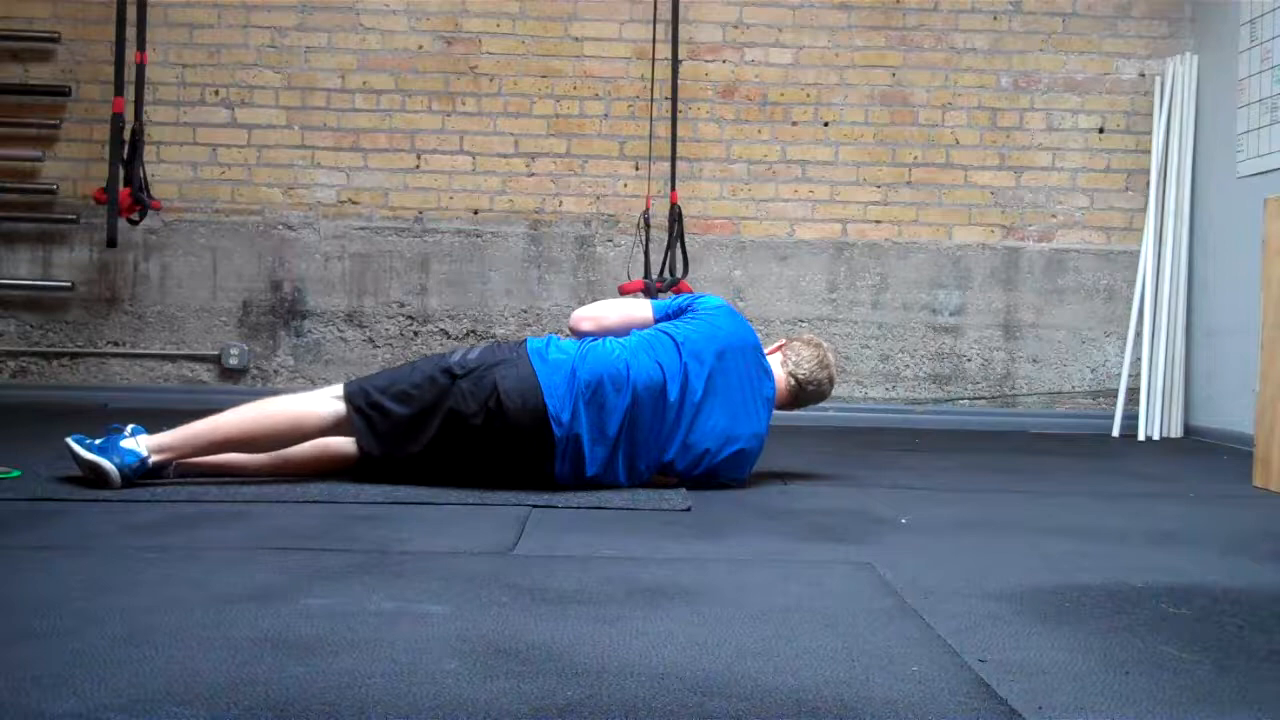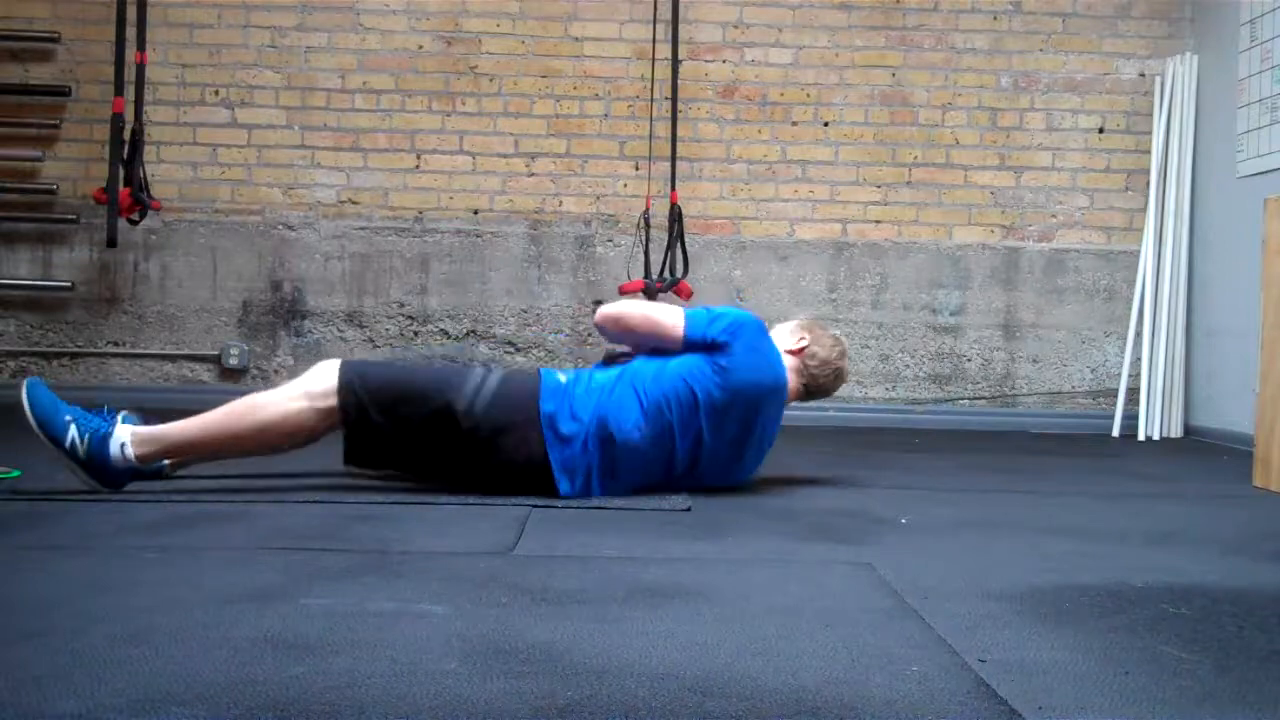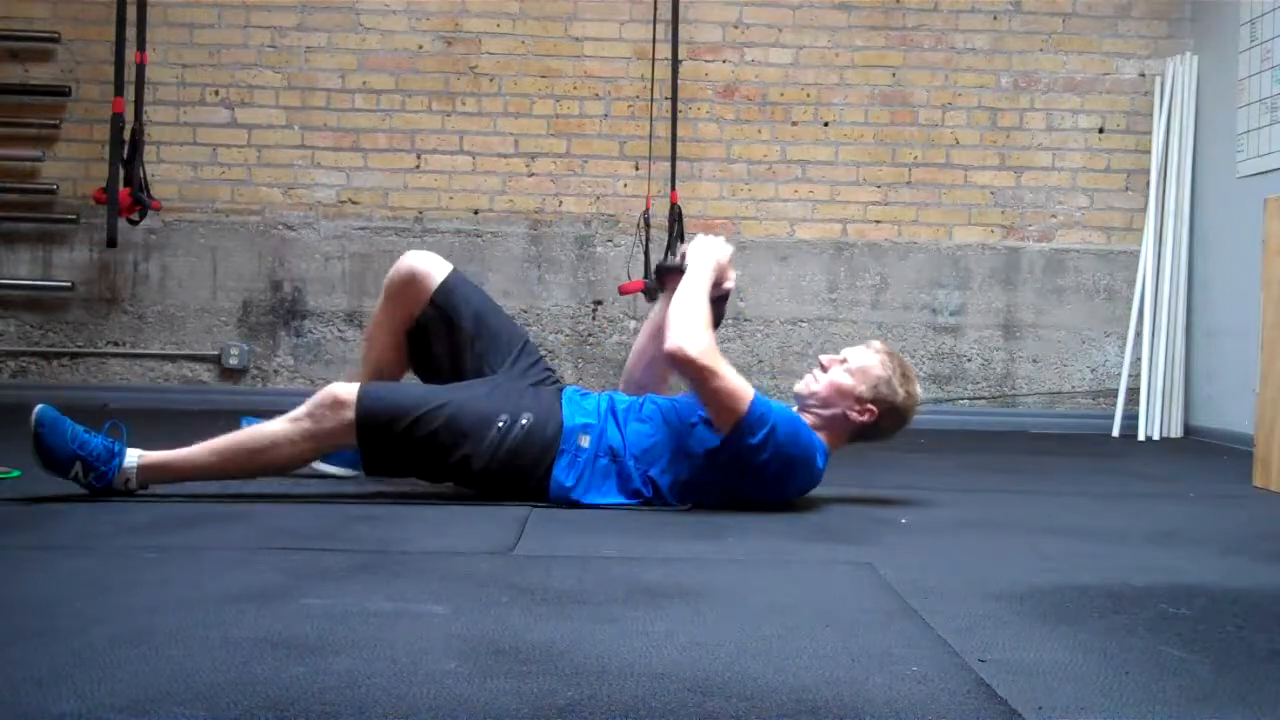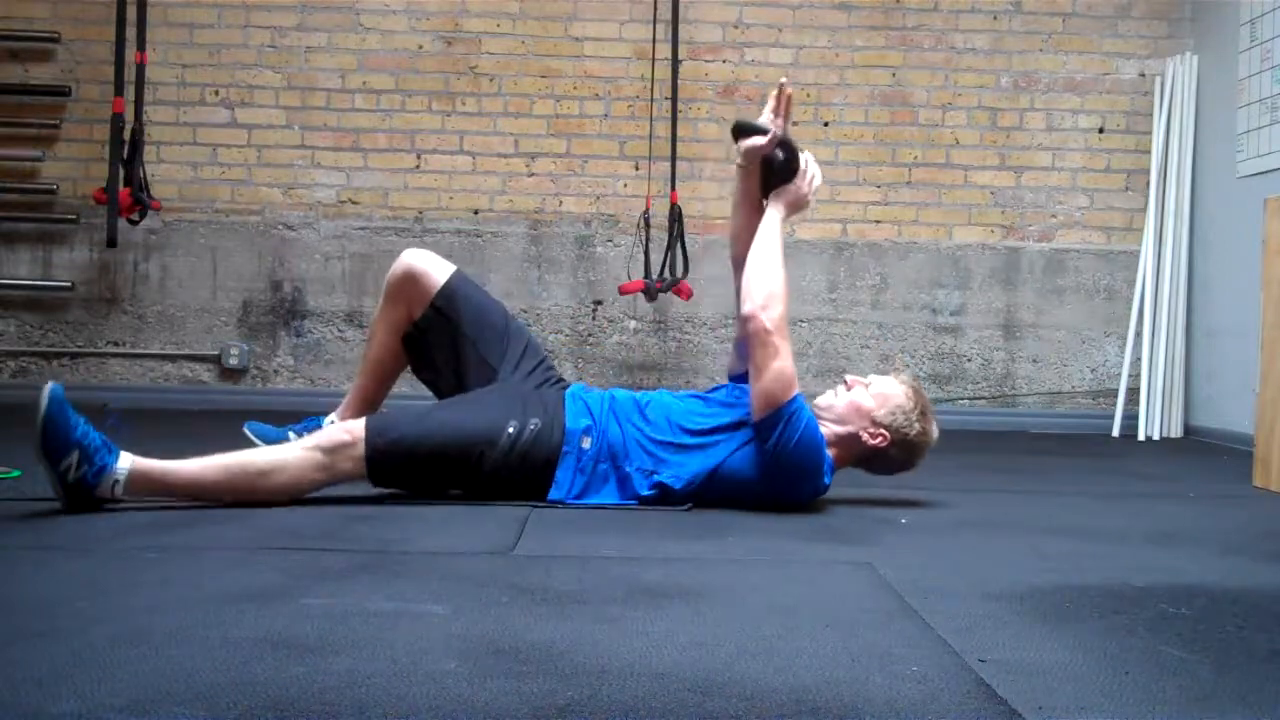
dt=0.7s
person 1, frame 1
left shoulder: (722, 318)
right shoulder: (743, 447)
left elbow: (585, 320)
right elbow: (655, 464)
left hip: (527, 380)
right hip: (546, 459)
left knee: (334, 410)
right knee: (348, 448)
left ankle: (146, 453)
right ankle: (162, 459)
person 1, frame 2
left shoulder: (747, 343)
right shoulder: (743, 445)
left elbow: (614, 315)
left wrist: (645, 328)
left hip: (542, 422)
right hip: (550, 461)
left knee: (327, 387)
right knee: (348, 381)
left ankle: (123, 446)
right ankle: (156, 446)
person 1, frame 3
left shoulder: (791, 453)
right shoulder: (772, 431)
left elbow: (688, 353)
left wrist: (702, 266)
right wrist: (682, 288)
left hip: (548, 452)
right hip: (553, 401)
left knee: (331, 407)
right knee: (416, 272)
left ankle: (126, 469)
right ankle: (347, 440)
person 1, frame 4
left shoulder: (799, 462)
right shoulder: (772, 412)
left elbow: (762, 322)
right elbow: (747, 289)
left wrist: (780, 213)
right wrist: (751, 175)
left hip: (554, 456)
right hip: (552, 402)
left knee: (333, 458)
right knee: (415, 273)
left ankle: (115, 473)
right ankle: (339, 421)
